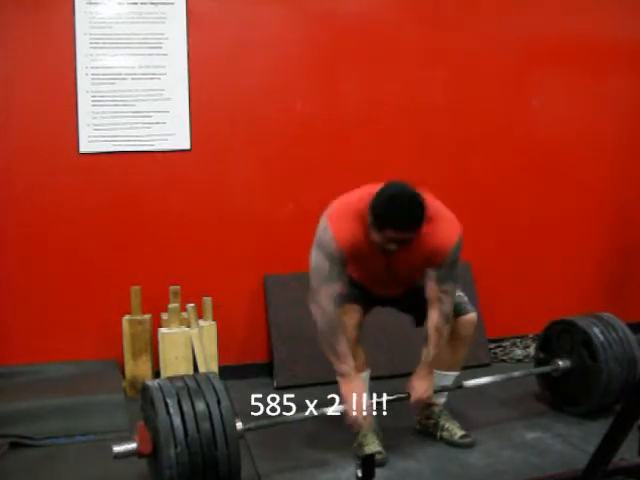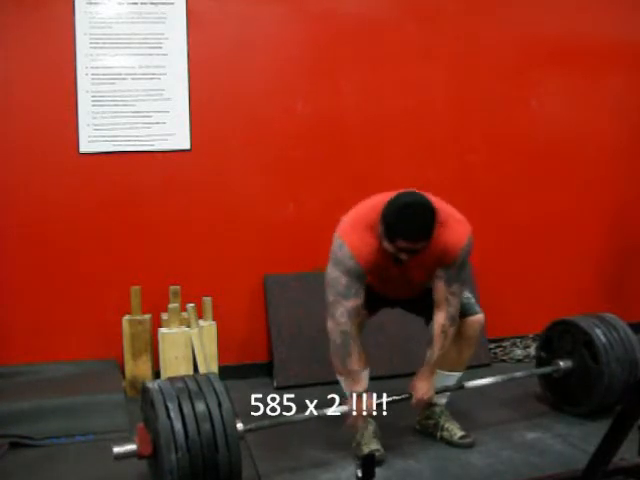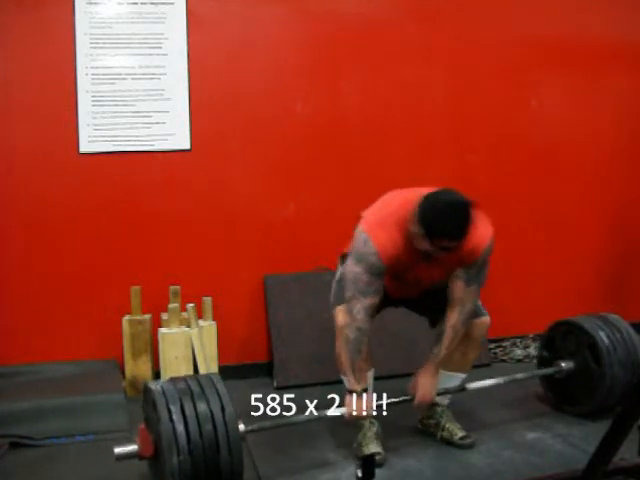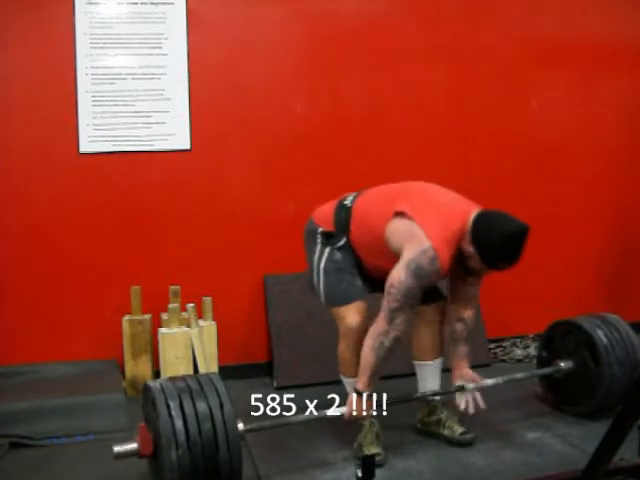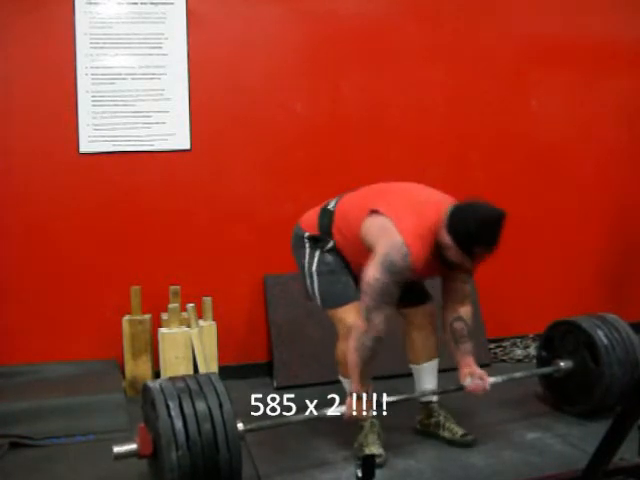
dt=0.4s
person 1, frame 1
left shoulder: (445, 232)
right shoulder: (338, 225)
left elbow: (440, 305)
right elbow: (324, 305)
left wrist: (426, 372)
right wrist: (347, 377)
left hip: (413, 280)
right hip: (357, 278)
left knee: (465, 320)
right knee: (345, 323)
left ankle: (432, 410)
right ankle: (366, 423)
person 1, frame 2
left shoulder: (455, 234)
right shoulder: (353, 238)
left elbow: (446, 308)
right elbow: (340, 321)
left wrist: (428, 373)
right wrist: (357, 391)
left hip: (423, 282)
right hip: (368, 281)
left knee: (472, 321)
right knee: (346, 322)
left ankle: (433, 412)
right ankle: (366, 422)
person 1, frame 3
left shoulder: (478, 236)
right shoulder: (376, 235)
left elbow: (460, 308)
right elbow: (358, 318)
left wrist: (431, 370)
right wrist: (358, 389)
right hip: (374, 275)
left knee: (478, 323)
right knee: (346, 322)
left ankle: (435, 411)
right ankle: (368, 423)
person 1, frame 4
left shoulder: (478, 233)
right shoulder: (430, 251)
left elbow: (461, 307)
right elbow: (391, 322)
left wrist: (460, 367)
right wrist: (362, 390)
left hip: (379, 241)
right hip: (335, 234)
left knee: (434, 309)
right knee: (354, 322)
left ankle: (432, 410)
right ankle: (366, 422)
person 1, frame 5
left shoulder: (459, 236)
right shoulder: (402, 246)
left elbow: (458, 304)
right elbow: (370, 321)
left wrist: (465, 362)
right wrist: (358, 391)
left hip: (361, 243)
right hip: (322, 238)
left knee: (423, 314)
right knee: (351, 323)
left ankle: (429, 411)
right ankle: (367, 423)
